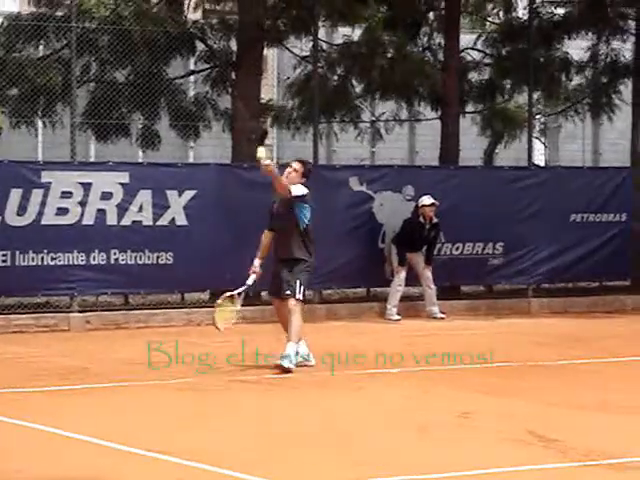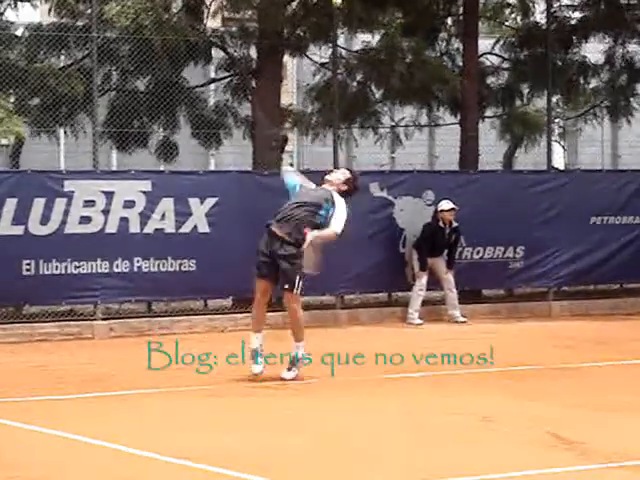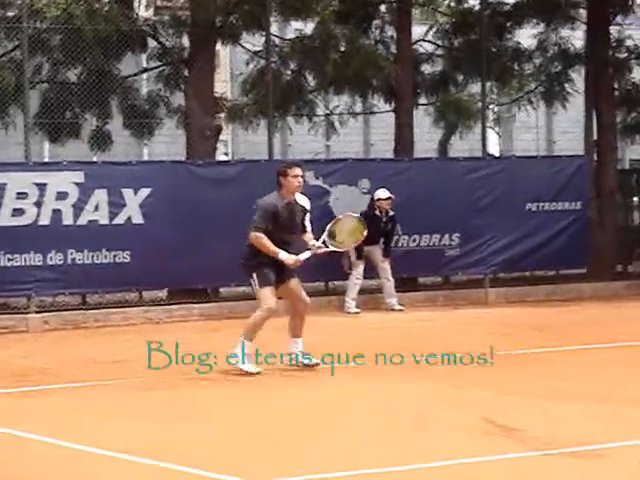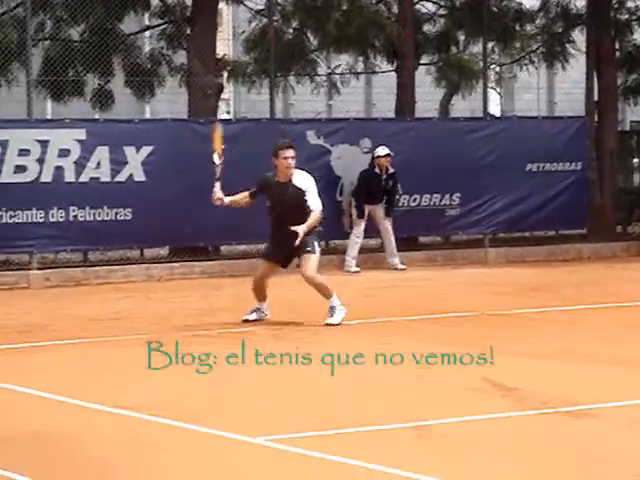
dt=1s
person 1, frame 1
left shoulder: (301, 192)
right shoulder: (277, 200)
left elbow: (284, 188)
right elbow: (268, 232)
left wrist: (272, 173)
right wrist: (258, 259)
left hip: (299, 261)
right hip: (282, 260)
left knee: (293, 304)
right knee: (279, 307)
left ankle: (289, 354)
right ankle: (302, 352)
person 1, frame 2
left shoulder: (336, 202)
right shoulder: (306, 188)
left elbow: (334, 231)
left wrist: (316, 235)
left hip: (292, 249)
right hip: (271, 239)
left knee: (292, 305)
right knee: (261, 297)
right ankle: (256, 350)
person 1, frame 3
left shoulder: (303, 203)
right shoulder: (269, 204)
left elbow: (304, 232)
right elbow: (255, 236)
left wrist: (311, 242)
right wrist: (282, 254)
left hip: (280, 262)
right hip: (259, 261)
left knee: (301, 302)
right knee: (268, 306)
left ankle: (297, 352)
right ankle: (242, 352)
person 1, frame 4
left shoulder: (305, 180)
right shoulder: (267, 181)
left elbow: (317, 211)
right elbow: (249, 197)
left wrist: (305, 227)
right wrist: (226, 200)
left hip: (305, 232)
right hip: (279, 235)
left knee: (310, 274)
right knee: (258, 279)
left ankle: (336, 306)
right ankle: (261, 309)
person 2, frame 1
left shoulder: (435, 225)
right shoulder: (411, 222)
left elbow: (431, 245)
right elbow: (401, 243)
left wrist: (428, 262)
right wrist: (401, 263)
left hip: (417, 252)
right hip: (399, 250)
left knee: (428, 278)
right knee: (399, 278)
left ankle: (433, 311)
right ankle: (390, 312)
person 2, frame 2
left shoulder: (455, 229)
right shoulder: (430, 227)
left elbow: (453, 249)
right elbow: (423, 248)
left wrist: (450, 267)
right wrist: (423, 268)
left hip: (438, 256)
right hip: (420, 255)
left knee: (449, 281)
right knee: (421, 283)
left ankle: (455, 314)
right ankle: (412, 316)
person 2, frame 3
left shoulder: (391, 217)
right shoulder: (367, 216)
left elbow: (388, 237)
left wrist: (386, 255)
right wrist: (359, 257)
left hip: (375, 245)
right hip: (358, 244)
left knee: (386, 270)
right knee: (357, 272)
left ankle: (392, 303)
right ankle: (349, 305)
person 2, frame 4
left shoulder: (392, 175)
right shoulder: (367, 174)
left elbow: (392, 195)
right elbow: (359, 194)
left wrist: (388, 212)
right wrist: (360, 214)
left hip: (378, 204)
right hip: (362, 203)
left knee: (388, 230)
right knee: (358, 231)
left ankle: (394, 262)
right ankle: (349, 264)
